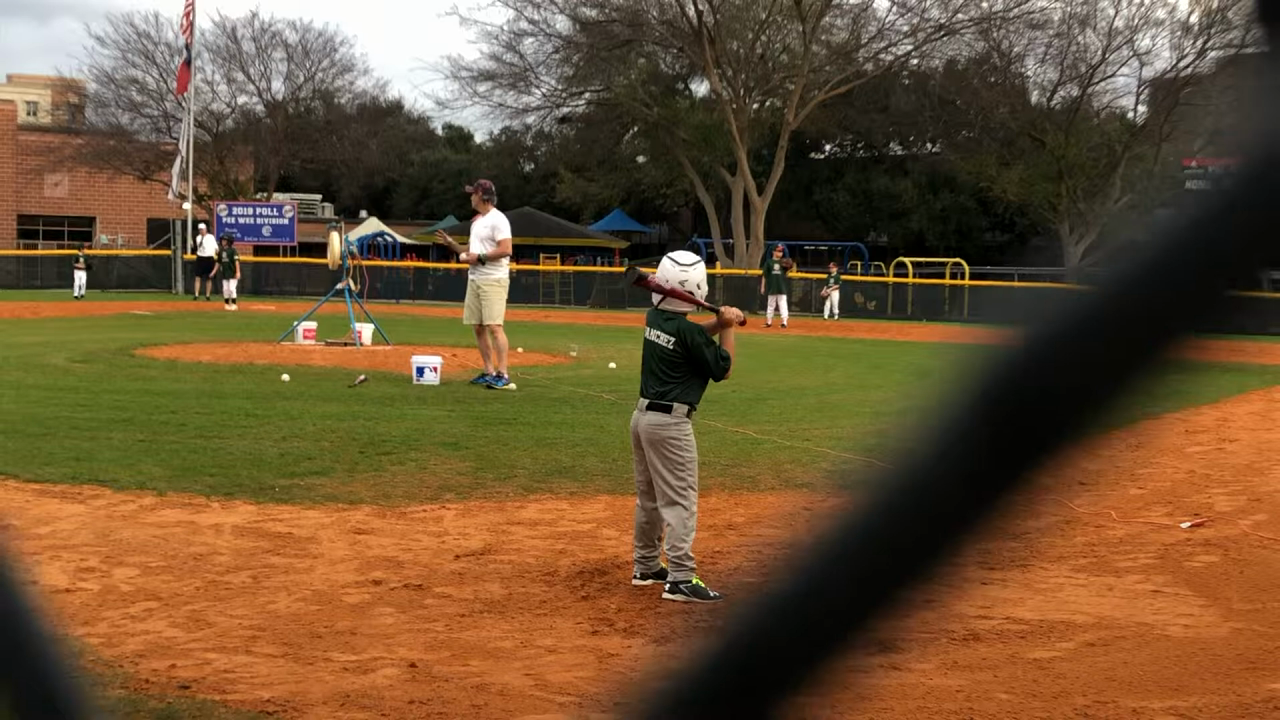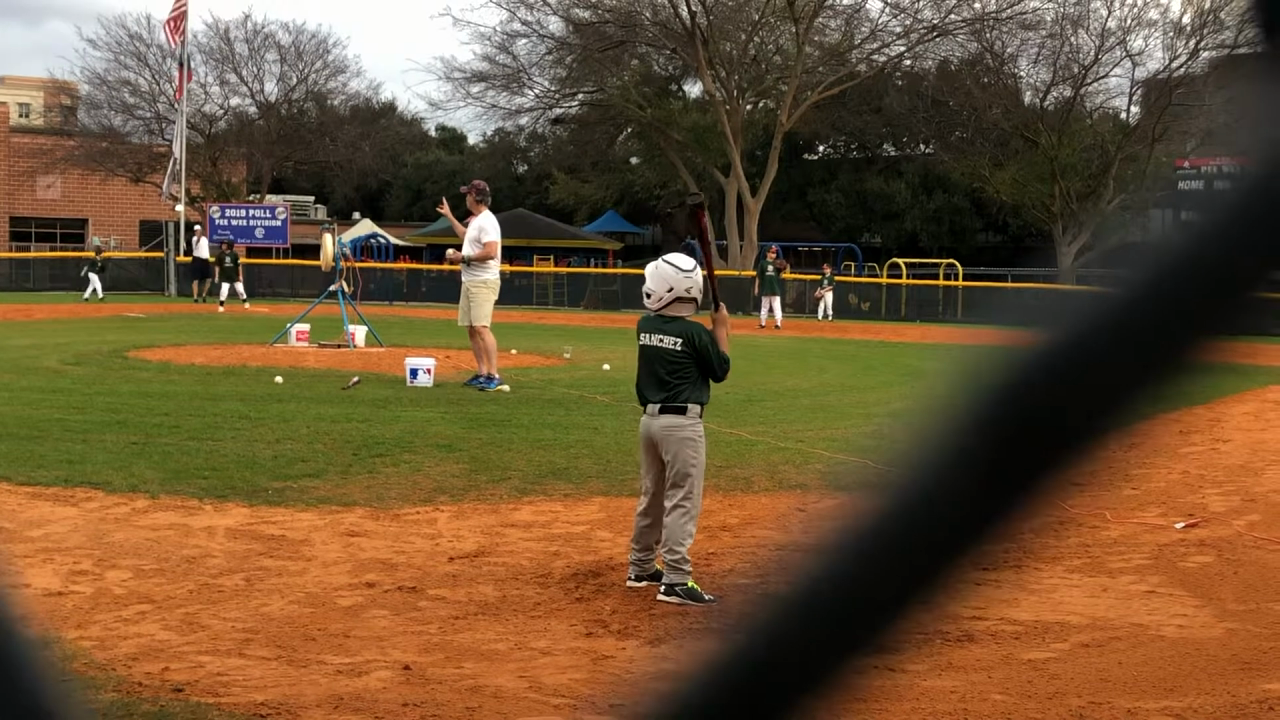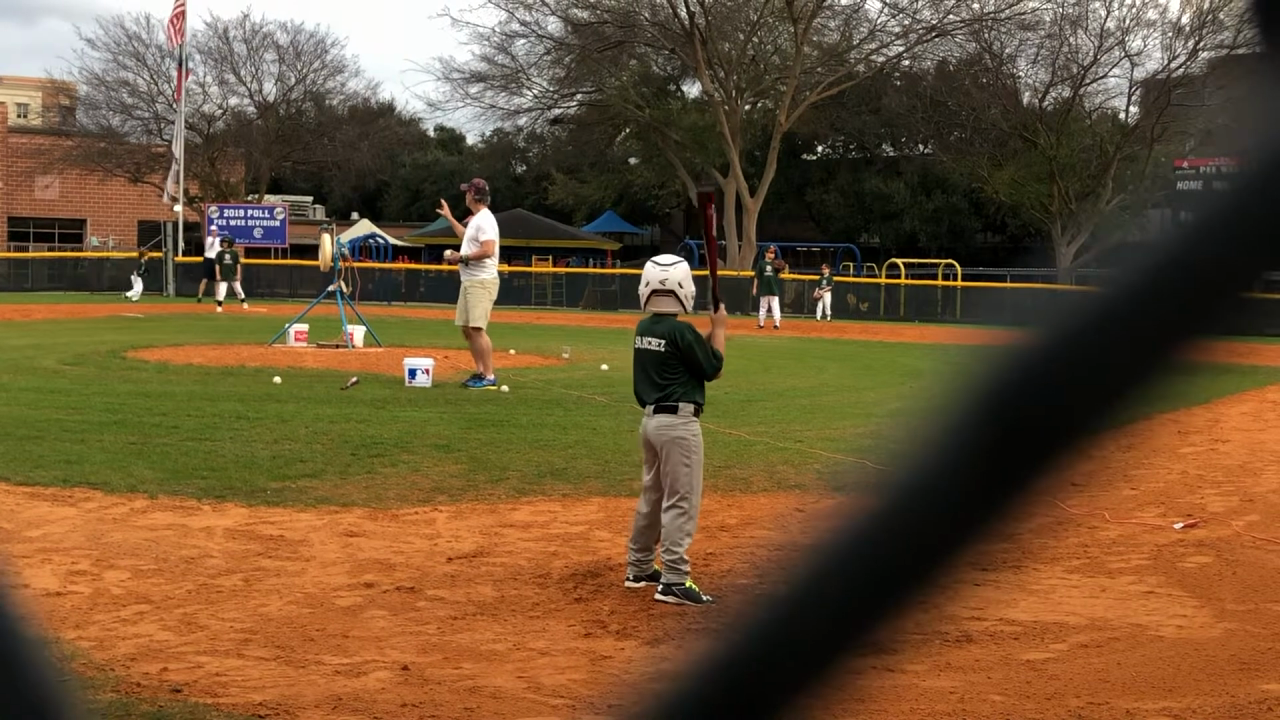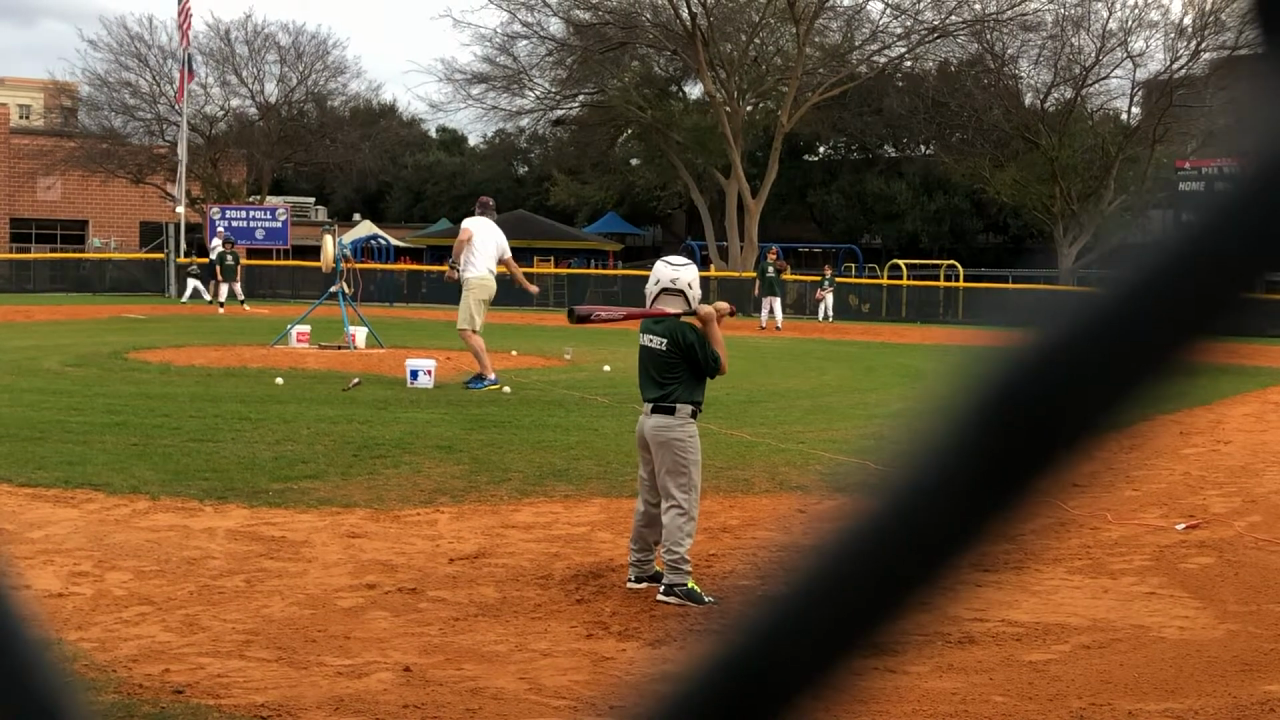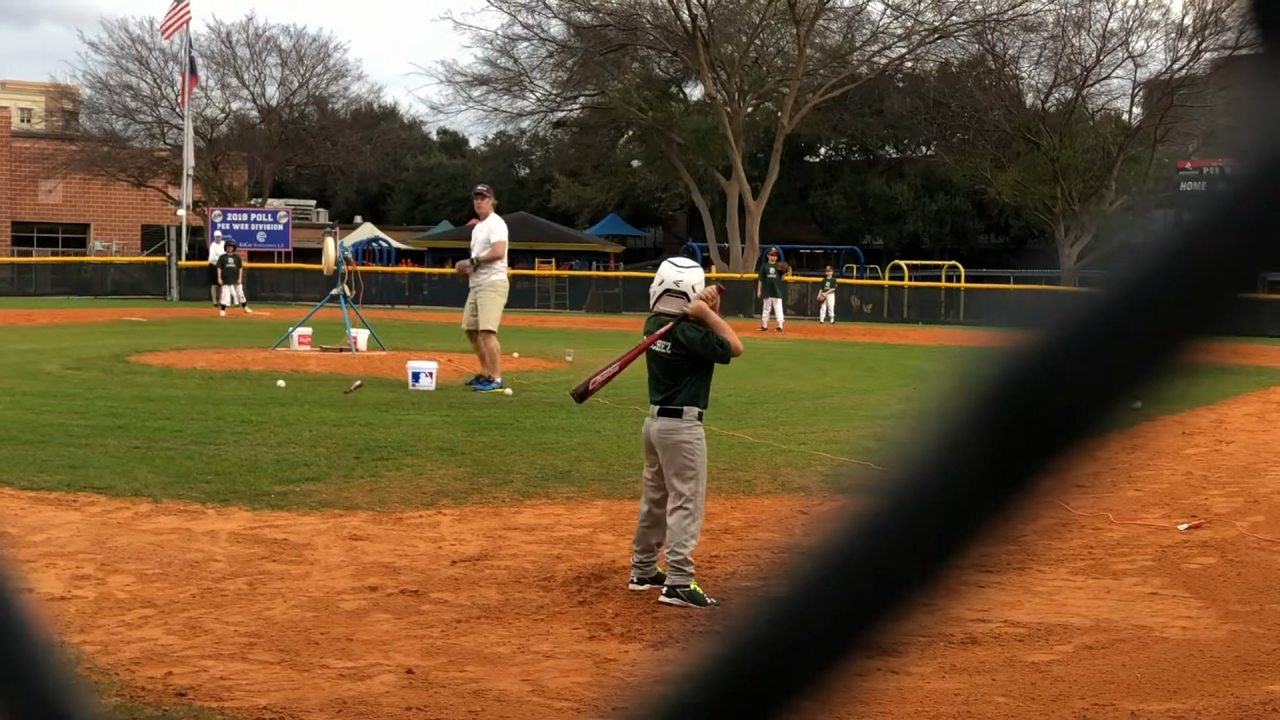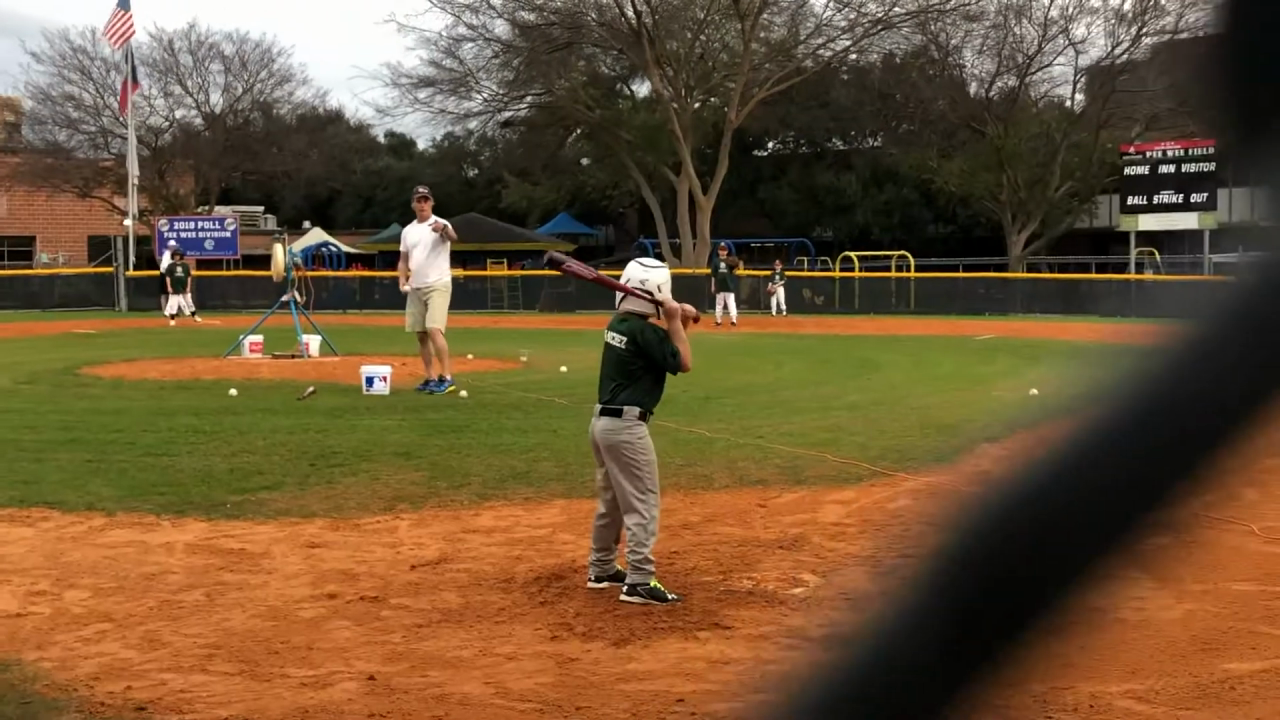
dt=0.7s
person 1, frame 1
left shoulder: (654, 317)
right shoulder: (688, 331)
right elbow: (723, 369)
left wrist: (718, 323)
right wrist: (727, 329)
left hip: (642, 416)
right hip: (670, 422)
left knee: (648, 497)
right knee: (680, 501)
left ankle: (646, 566)
right ankle: (680, 579)
person 1, frame 2
left shoulder: (645, 325)
right shoulder: (694, 332)
right elbow: (721, 372)
left wrist: (713, 332)
right wrist: (720, 328)
left hip: (650, 420)
right hip: (682, 424)
left knee: (652, 498)
right knee: (682, 502)
left ankle: (641, 567)
right ankle: (676, 581)
person 1, frame 3
left shoulder: (643, 328)
right shoulder: (680, 330)
right elbow: (713, 369)
left wrist: (710, 336)
right wrist: (719, 328)
left hip: (651, 420)
right hip: (679, 423)
left knee: (652, 498)
right knee: (681, 502)
left ankle: (639, 567)
right ankle: (674, 581)
person 1, frame 4
left shoulder: (649, 325)
right shoulder: (683, 331)
right elbow: (719, 366)
left wrist: (712, 320)
right wrist: (711, 323)
left hip: (649, 419)
right hip: (676, 424)
left knee: (650, 497)
right knee: (680, 502)
left ankle: (641, 568)
right ankle: (675, 582)
person 1, frame 5
left shoulder: (654, 323)
right shoulder: (685, 332)
left elbow: (702, 337)
right elbow: (734, 347)
left wrist: (709, 311)
right wrist: (707, 313)
left hip: (656, 421)
right hip: (682, 426)
left knee: (654, 499)
right knee: (686, 504)
left ankle: (642, 570)
right ankle: (678, 584)
person 1, frame 6
left shoulder: (618, 323)
right shoulder: (643, 330)
left elbow: (659, 347)
right elbow: (683, 363)
left wrist: (678, 322)
right wrist: (674, 321)
left hip: (603, 420)
right hip: (626, 426)
left knee: (611, 500)
right knee: (642, 503)
left ankle: (601, 569)
right ankle: (639, 582)
person 2, frame 1
left shoulder: (497, 219)
right shoulder: (477, 221)
left elbow: (506, 250)
left wrist: (479, 257)
right wrist: (452, 244)
left hip: (493, 281)
right hip: (474, 280)
left knee: (494, 327)
right knee: (478, 328)
left ankle: (503, 374)
right ankle: (489, 372)
person 2, frame 2
left shoulder: (487, 220)
right shoulder: (475, 220)
left elbow: (490, 252)
left wrist: (463, 258)
right wrist: (449, 216)
left hip: (484, 282)
right hip: (469, 281)
left knee: (481, 328)
right knee: (471, 329)
left ankle: (494, 376)
right ankle: (482, 374)
person 2, frame 3
left shoulder: (484, 219)
right shoulder: (475, 219)
left elbow: (487, 251)
left wrist: (461, 257)
right wrist: (449, 217)
left hip: (482, 282)
right hip: (469, 281)
left knee: (477, 329)
right knee: (467, 329)
left ankle: (489, 377)
right ankle: (480, 373)
person 2, frame 4
left shoulder: (471, 221)
right shoulder: (498, 232)
left elbow: (462, 239)
right elbow: (511, 265)
left wrist: (452, 265)
right wrist: (526, 285)
left hip: (476, 281)
right hip: (488, 282)
left knee: (466, 331)
right knee: (471, 330)
left ankle: (490, 376)
right ankle: (484, 373)
person 2, frame 5
left shoulder: (495, 223)
right shoulder: (478, 227)
left elbow: (498, 252)
left wrist: (472, 261)
right wrist: (467, 266)
left hip: (493, 284)
right hip: (478, 285)
left knee: (487, 332)
right knee: (471, 331)
left ankle: (496, 380)
right ankle: (486, 373)
person 2, frame 6
left shoulder: (440, 224)
right shoulder: (407, 230)
left elbow: (453, 237)
right elbow: (404, 261)
left wrist: (444, 229)
right wrist: (402, 281)
left hip: (438, 286)
right hip: (415, 289)
left knee: (434, 330)
right knee: (422, 335)
left ankle: (447, 377)
right ankle: (431, 378)
